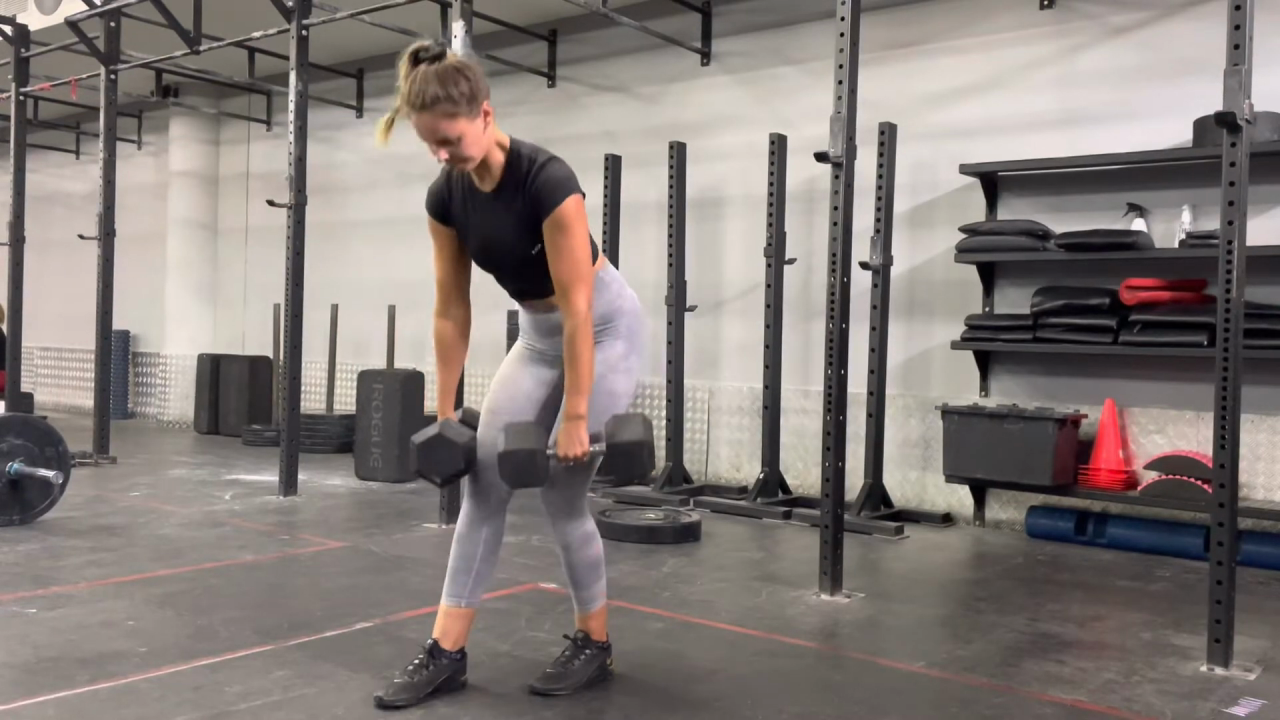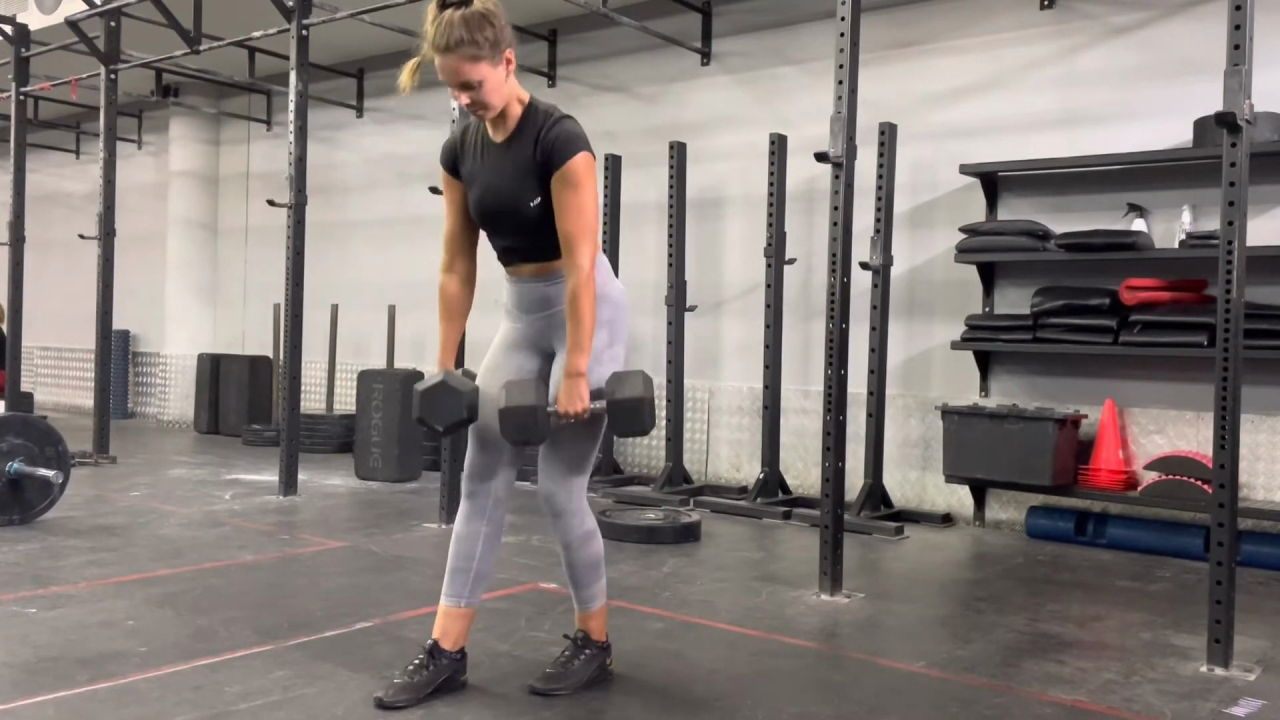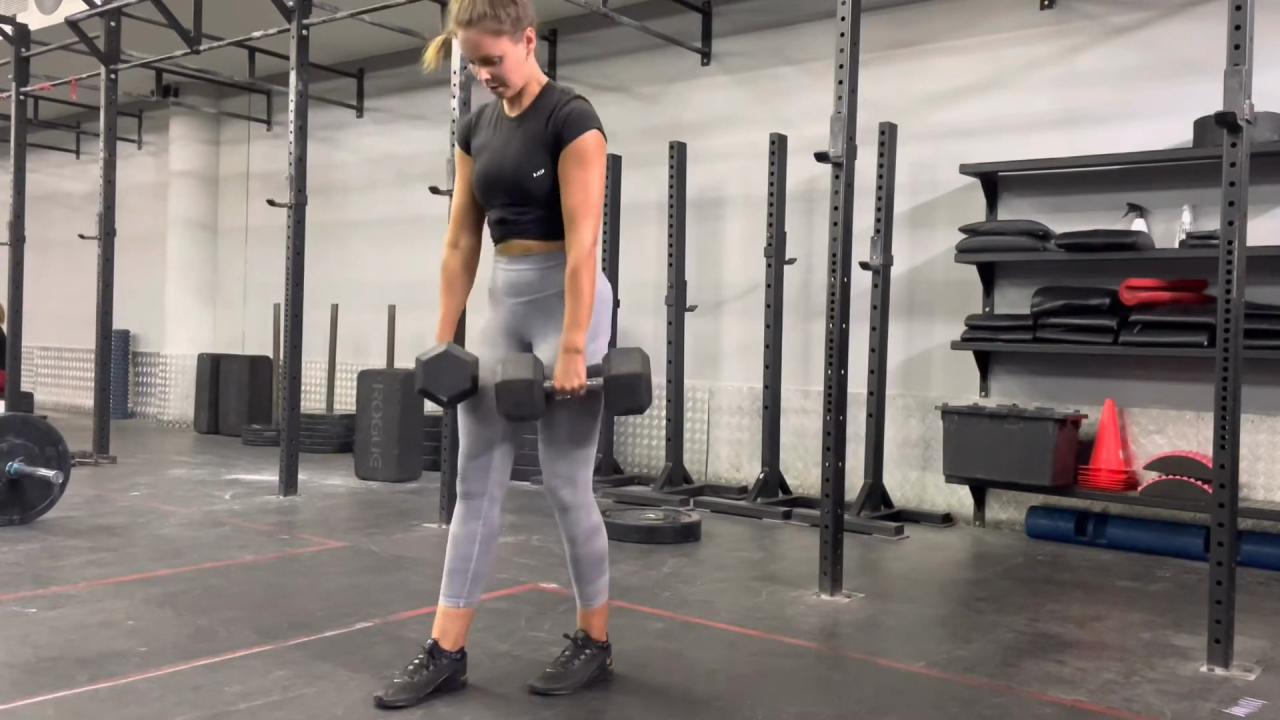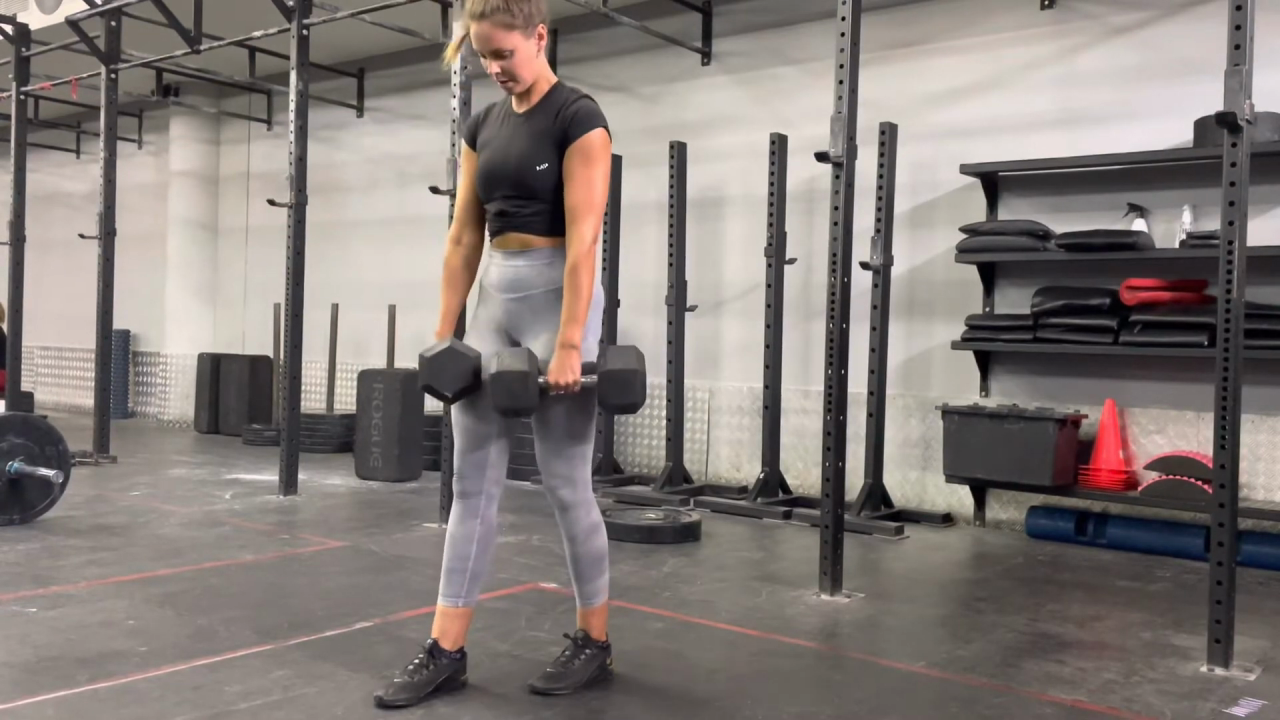
dt=0.2s
person 1, frame 1
left shoulder: (547, 178)
right shoulder: (446, 196)
left elbow: (578, 311)
right elbow: (451, 312)
left wrist: (575, 417)
right wrist: (445, 413)
left hip: (606, 329)
right hip: (536, 335)
left knee: (560, 485)
right knee: (485, 477)
left ankle: (594, 642)
right ankle: (447, 650)
person 1, frame 2
left shoulder: (559, 137)
right shoulder: (460, 149)
left elbow: (581, 264)
right elbow: (456, 266)
left wrist: (577, 373)
right wrist: (446, 367)
left hip: (588, 312)
right hip: (519, 316)
left knee: (559, 488)
right knee: (481, 480)
left ankle: (594, 643)
right ankle: (446, 649)
person 1, frame 3
left shoulder: (570, 117)
right shoulder: (475, 127)
left elbow: (583, 240)
right elbow: (462, 241)
left wrist: (573, 349)
right wrist: (444, 339)
left hip: (566, 300)
right hip: (503, 305)
left knee: (565, 483)
right knee: (476, 480)
left ankle: (594, 642)
right ankle: (446, 648)
person 1, frame 4
left shoulder: (578, 116)
right shoulder: (483, 124)
left elbow: (583, 238)
right elbow: (464, 236)
left wrist: (568, 345)
right wrist: (444, 332)
left hip: (558, 297)
right hip: (494, 302)
left knee: (566, 484)
right knee: (472, 481)
left ankle: (594, 641)
right ankle: (446, 649)
